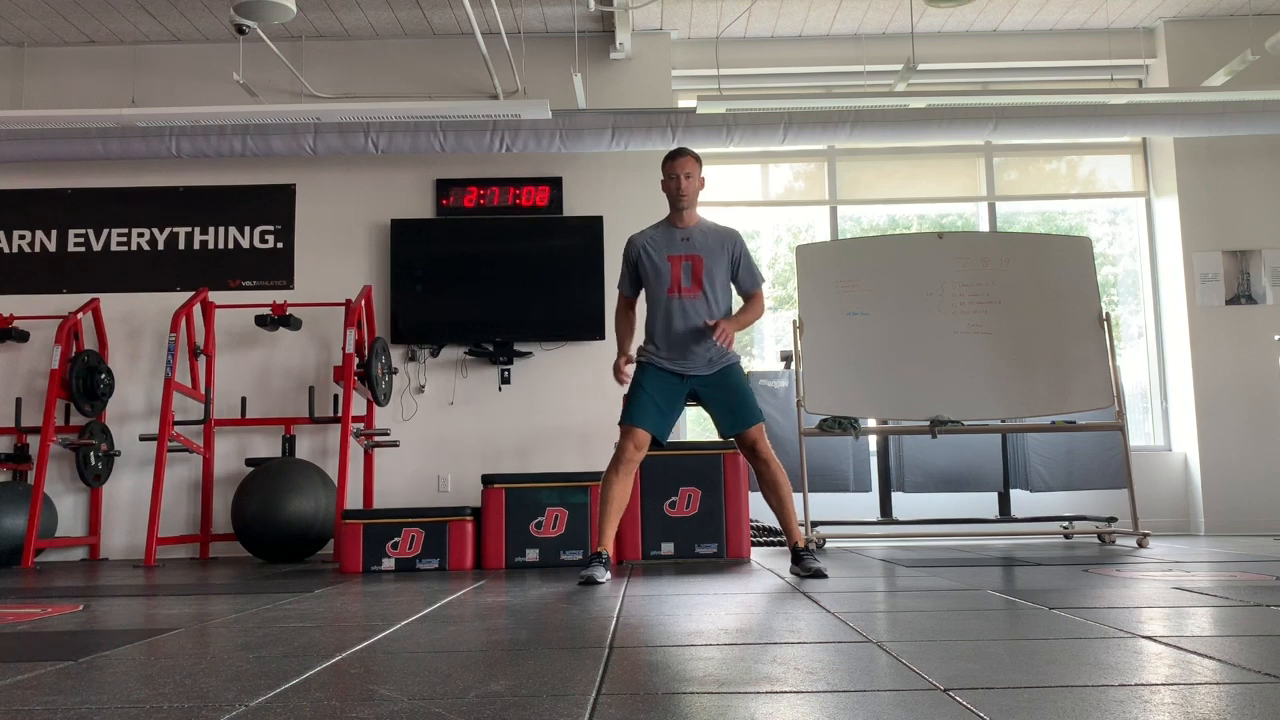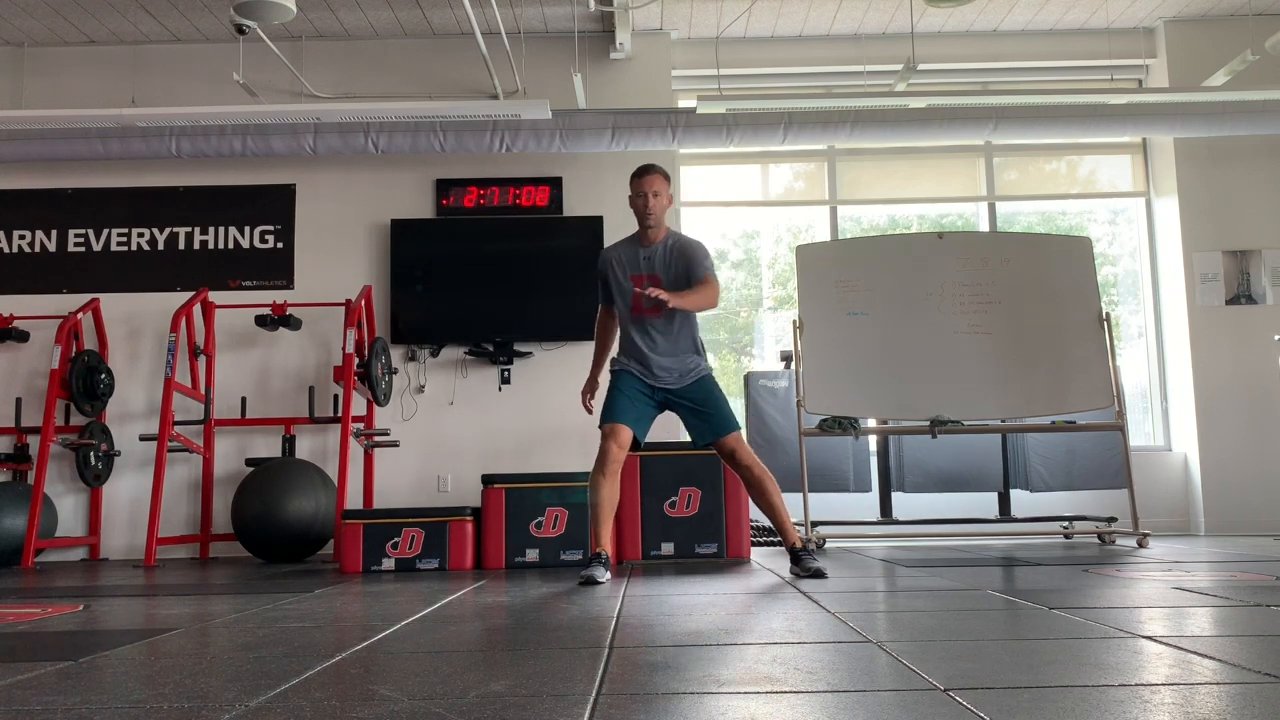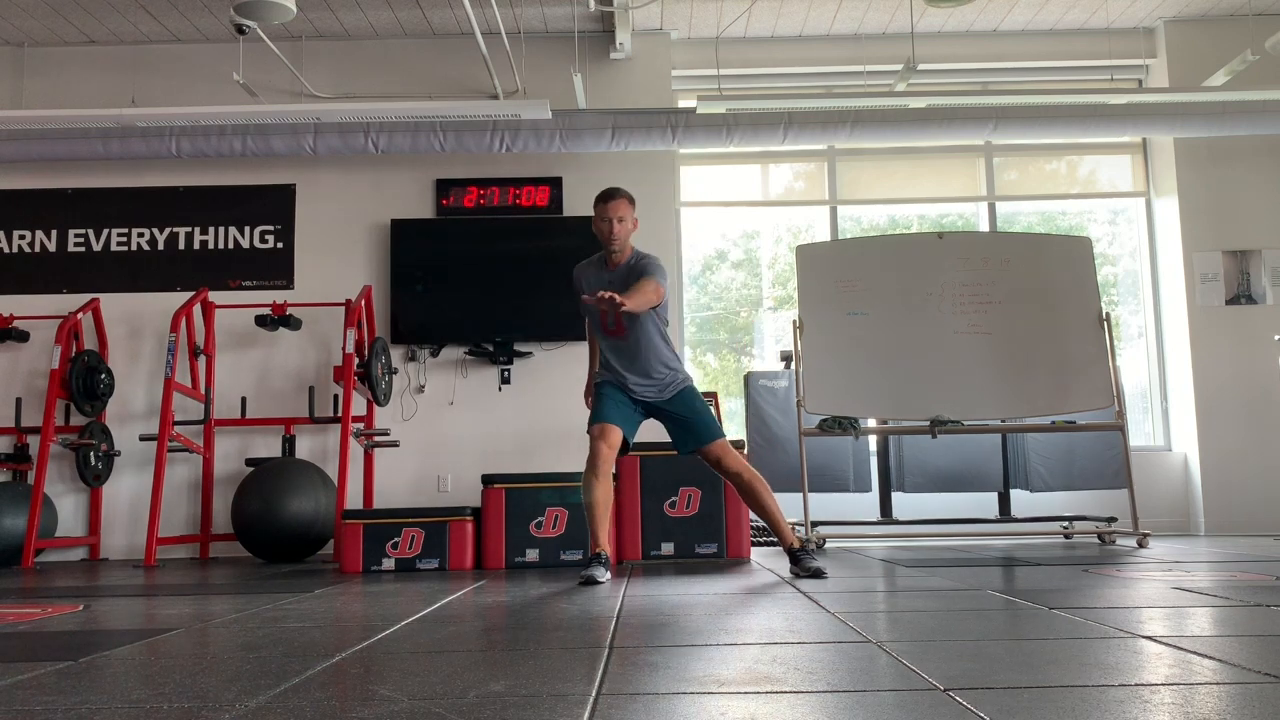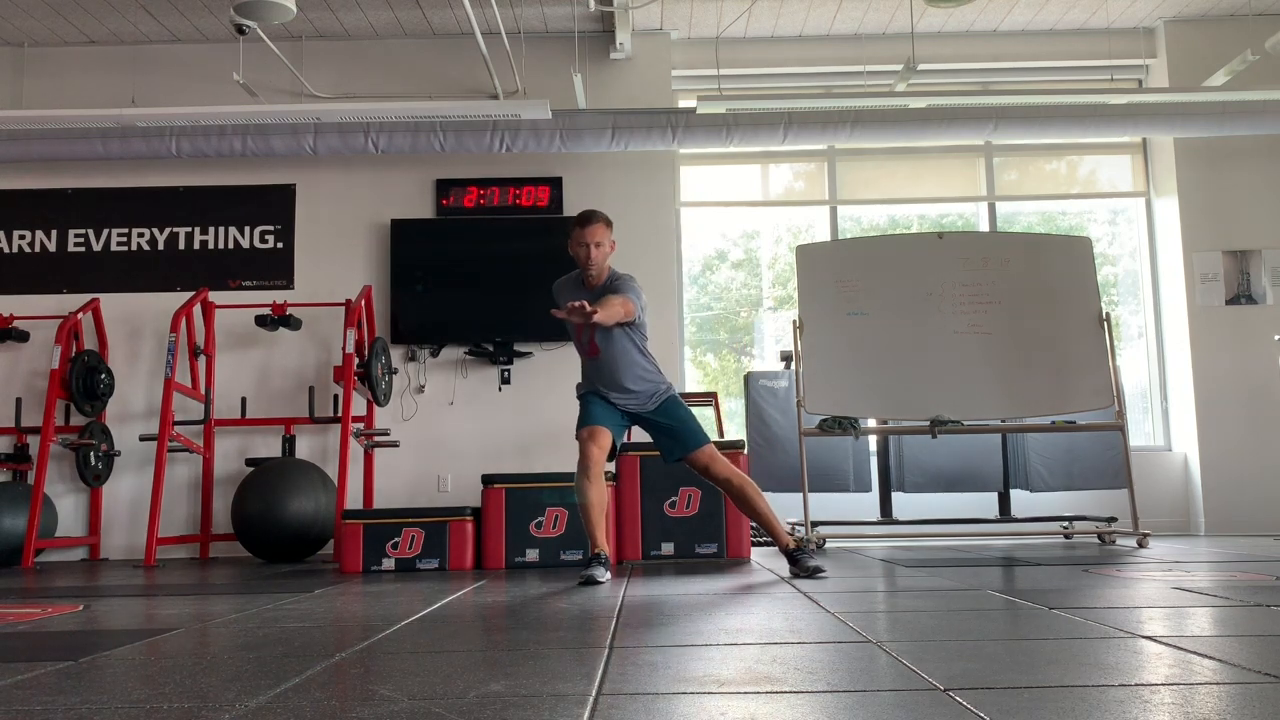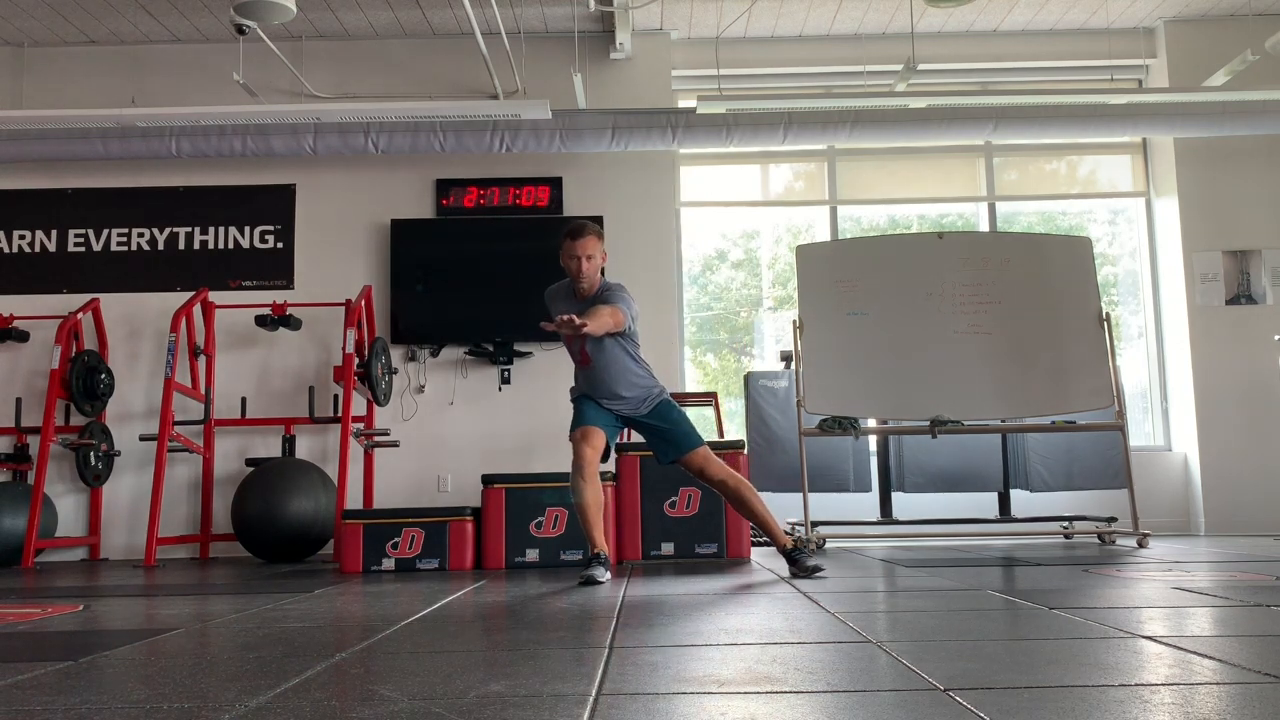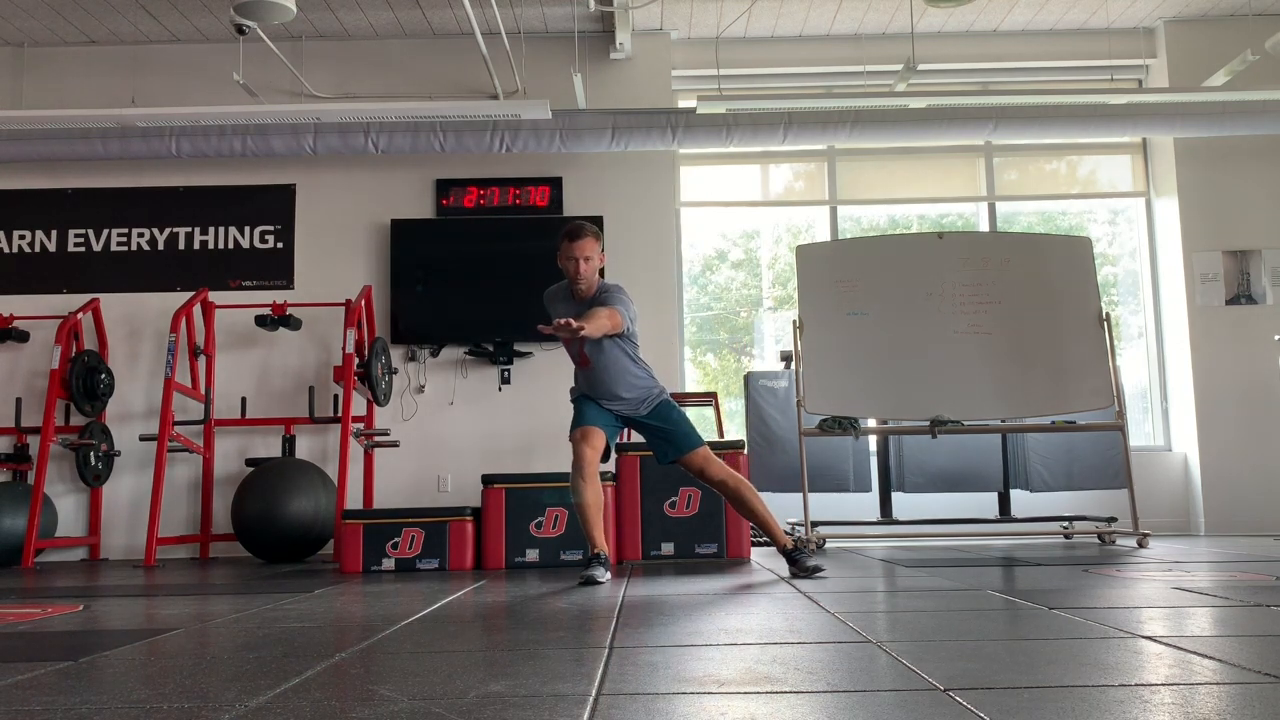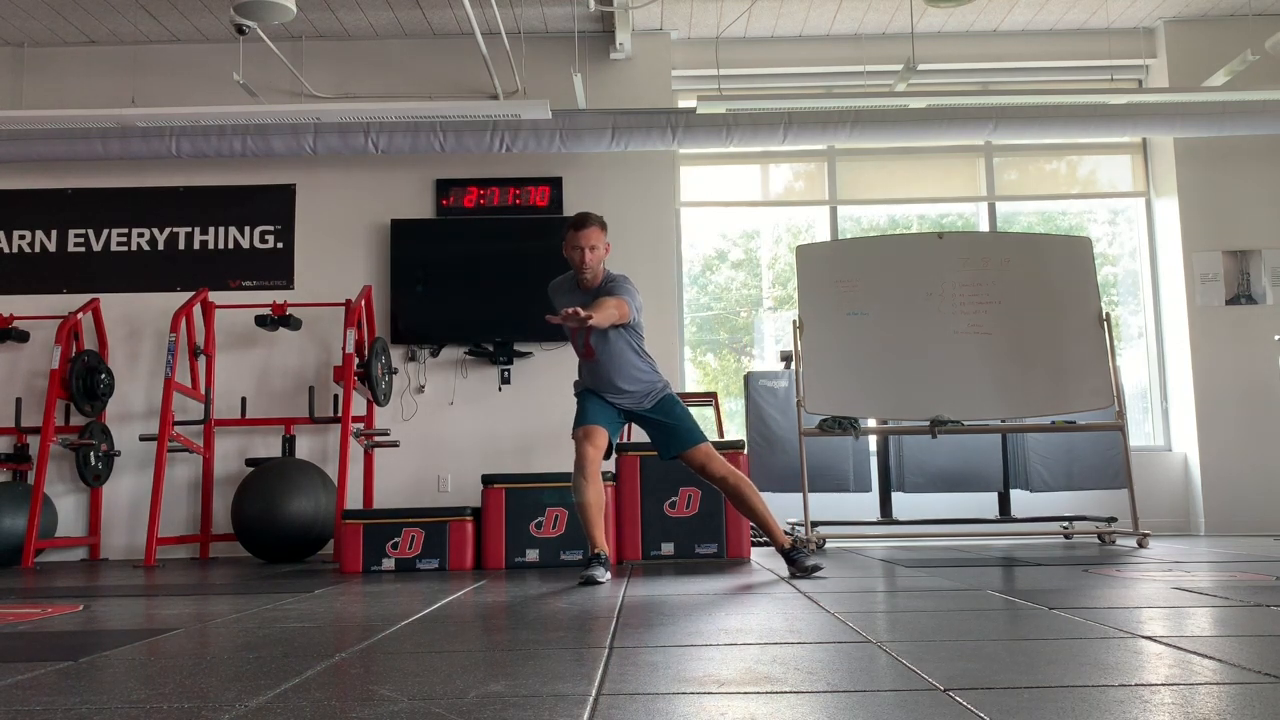
dt=0.4s
person 1, frame 1
left shoulder: (727, 239)
right shoulder: (641, 243)
left elbow: (756, 302)
right elbow: (626, 304)
left wrist: (731, 324)
right wrist: (622, 352)
left hip: (718, 363)
right hip: (660, 365)
left knee: (759, 448)
right knee: (629, 450)
left ankle: (799, 548)
right ankle: (602, 555)
person 1, frame 2
left shoulder: (689, 249)
right shoulder: (611, 257)
left elbow: (710, 296)
right elbow: (607, 315)
left wrist: (669, 297)
right wrist: (595, 373)
left hip: (689, 372)
right hip: (633, 374)
left knee: (740, 455)
right knee: (611, 448)
left ankle: (797, 549)
right ankle: (600, 556)
person 1, frame 3
left shoulder: (648, 266)
right shoulder: (583, 273)
left elbow: (649, 293)
left wrist: (622, 301)
right wrist: (592, 377)
left hip: (668, 384)
right hip: (616, 384)
left knee: (727, 460)
right knee: (602, 448)
left ankle: (794, 549)
right ankle: (600, 556)
person 1, frame 4
left shoulder: (625, 287)
right shoulder: (562, 289)
left elbow: (616, 308)
left wrist: (593, 313)
left hip: (652, 394)
right hip: (601, 394)
left knee: (716, 467)
right knee: (591, 449)
left ankle: (791, 549)
right ankle: (599, 557)
person 1, frame 5
left shoulder: (616, 296)
right shoulder: (554, 297)
left elbow: (604, 319)
left wrist: (582, 324)
left hip: (645, 398)
right hip: (595, 399)
left knee: (711, 469)
right knee: (585, 450)
left ankle: (788, 548)
right ankle: (599, 556)
person 1, frame 6
left shoulder: (614, 297)
right shoulder: (553, 298)
left elbow: (601, 320)
left wrist: (580, 327)
left hip: (646, 398)
right hip: (595, 399)
left knee: (712, 470)
right knee: (584, 450)
left ankle: (789, 548)
right ankle: (599, 557)
person 1, frame 7
left shoulder: (621, 287)
right shoulder: (558, 290)
left elbow: (611, 310)
left wrist: (587, 316)
left hip: (649, 393)
right hip: (598, 394)
left knee: (713, 466)
right knee: (587, 451)
left ankle: (787, 548)
right ankle: (599, 557)
